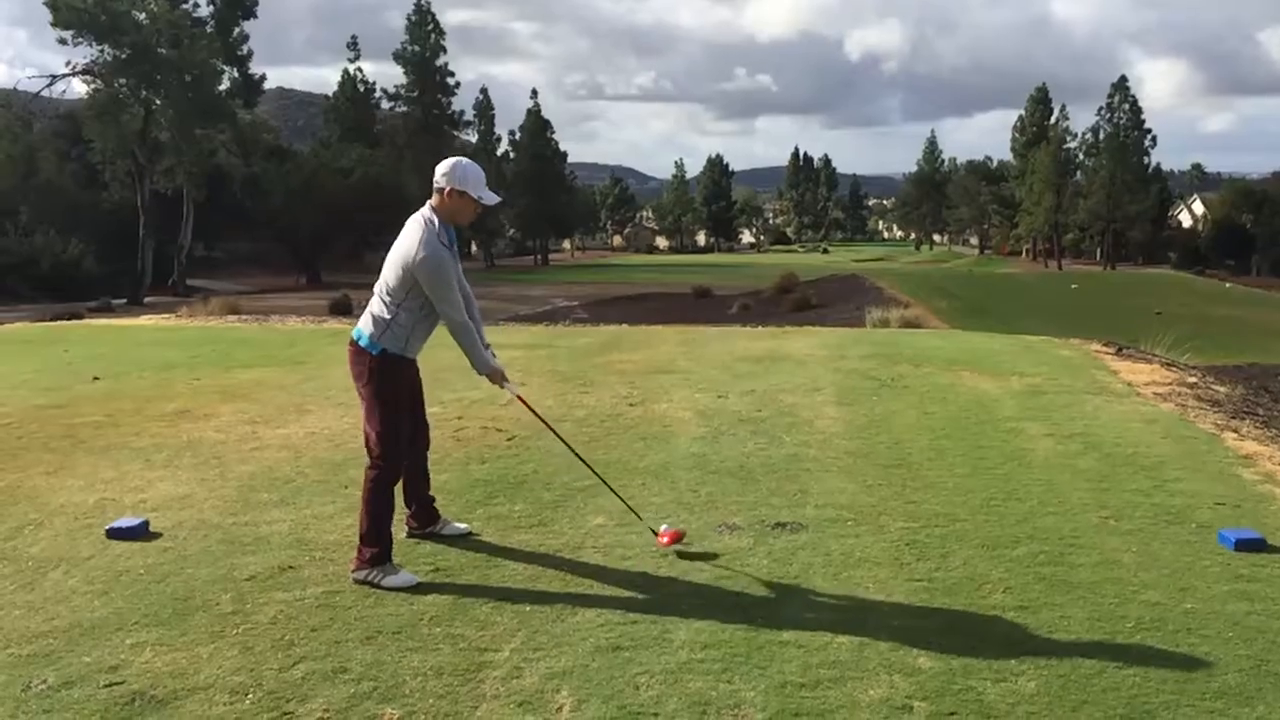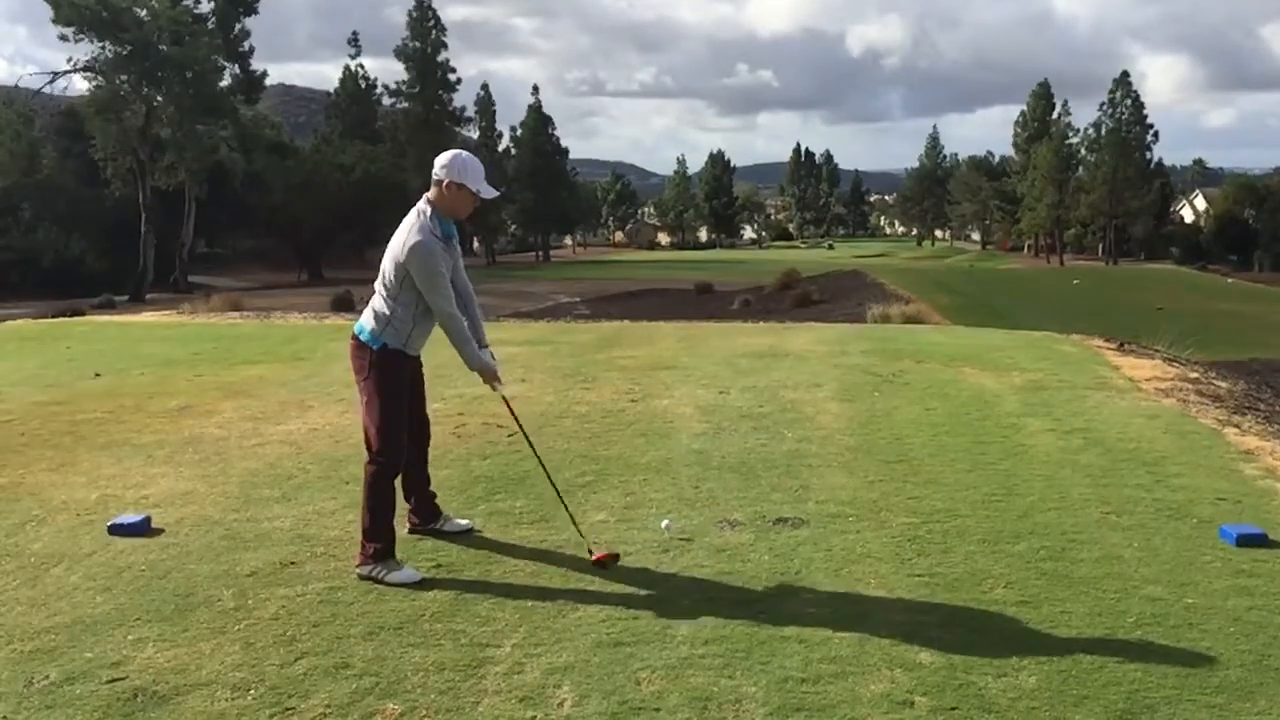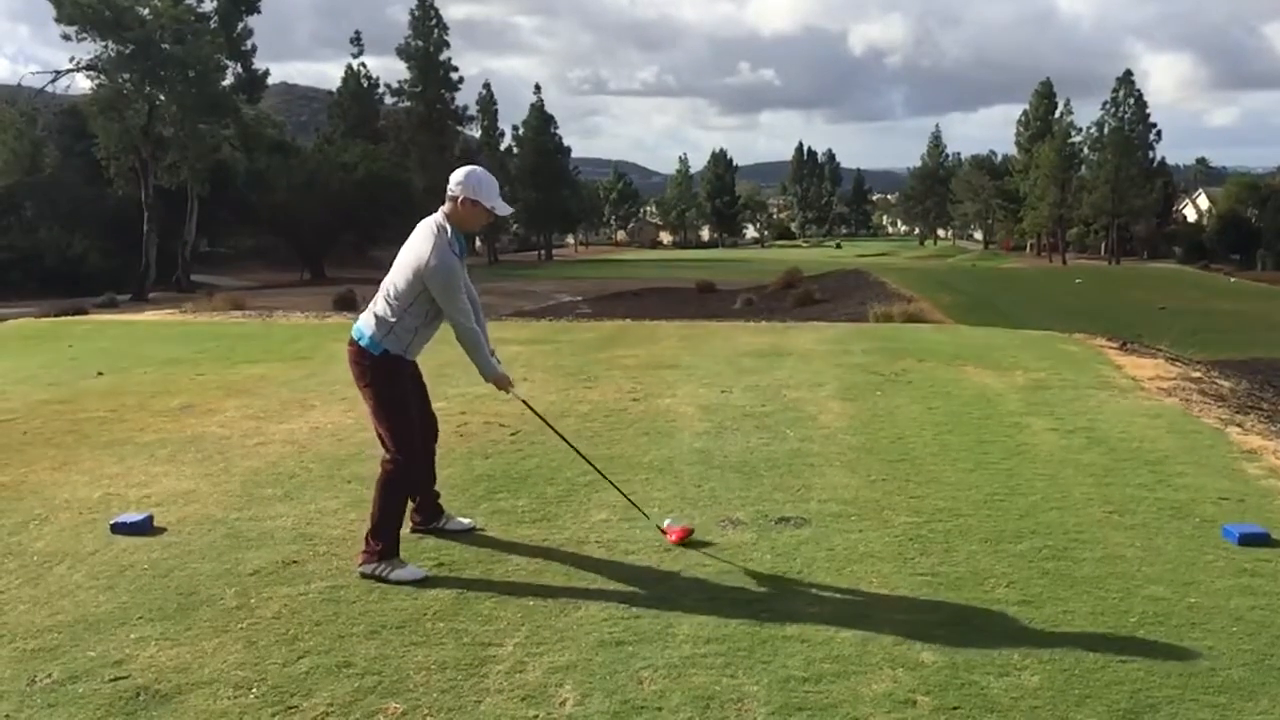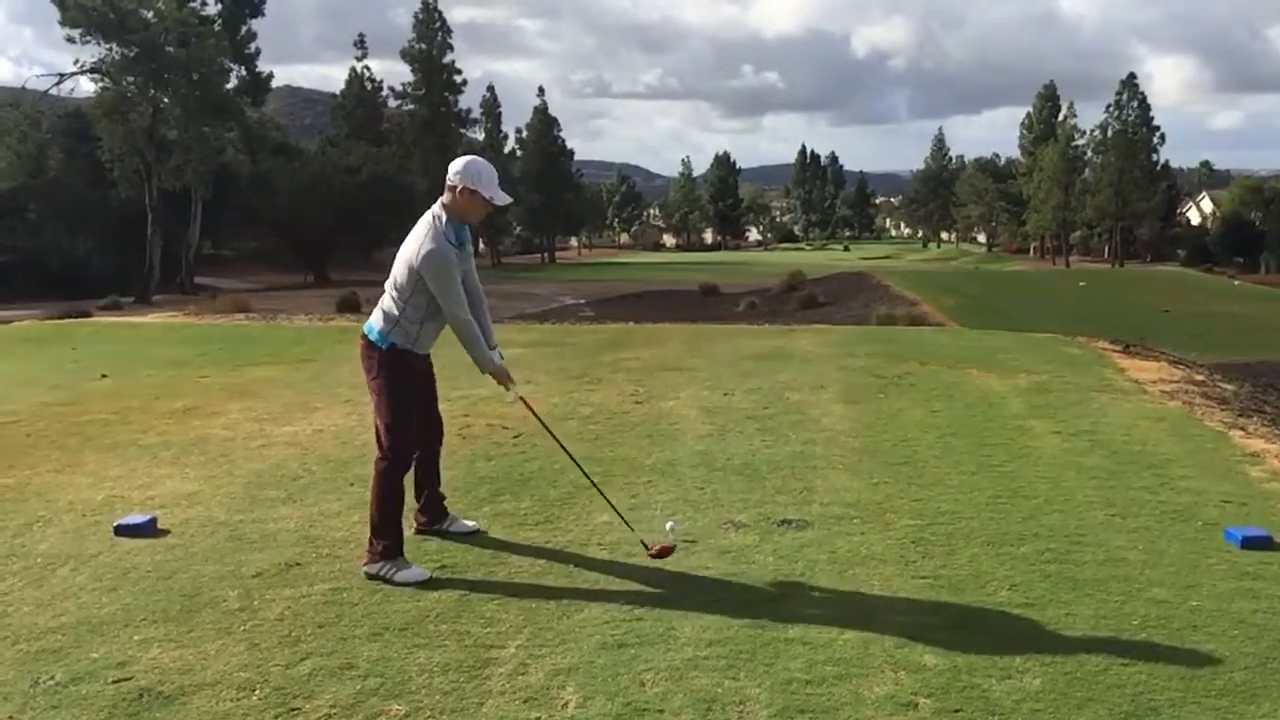
dt=0.7s
person 1, frame 1
left shoulder: (435, 227)
right shoulder: (429, 249)
left elbow: (463, 295)
right elbow: (455, 317)
left wrist: (486, 351)
right wrist: (485, 366)
left hip: (396, 353)
right hip: (378, 355)
left knee: (415, 438)
right knee: (388, 454)
left ankle: (423, 518)
right ankle: (370, 560)
person 1, frame 2
left shoulder: (443, 227)
right shoulder: (421, 241)
left elbow: (462, 290)
right elbow: (446, 312)
left wrist: (484, 348)
right wrist: (477, 363)
left hip: (402, 349)
right hip: (379, 350)
left knee: (417, 436)
right knee: (388, 450)
left ankle: (424, 515)
right ankle: (374, 556)
person 1, frame 3
left shoulder: (440, 230)
right shoulder: (439, 257)
left elbow: (470, 299)
right elbow: (463, 324)
left wrist: (490, 356)
right wrist: (491, 372)
left hip: (393, 350)
right hip: (377, 354)
left knee: (424, 432)
right knee: (402, 451)
left ankle: (427, 513)
right ankle: (377, 554)
person 1, frame 4
left shoulder: (456, 229)
right shoulder: (434, 247)
left elbow: (473, 292)
right elbow: (458, 316)
left wrist: (493, 350)
right wrist: (488, 365)
left hip: (413, 349)
right hip: (389, 350)
left knee: (429, 434)
right knee: (397, 448)
left ankle: (431, 514)
right ankle: (382, 554)
